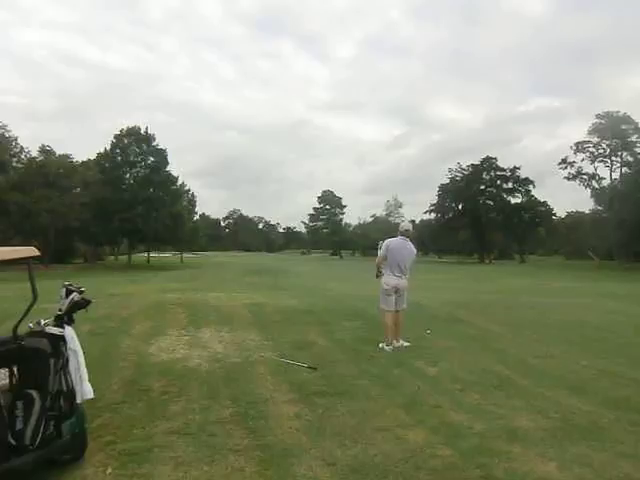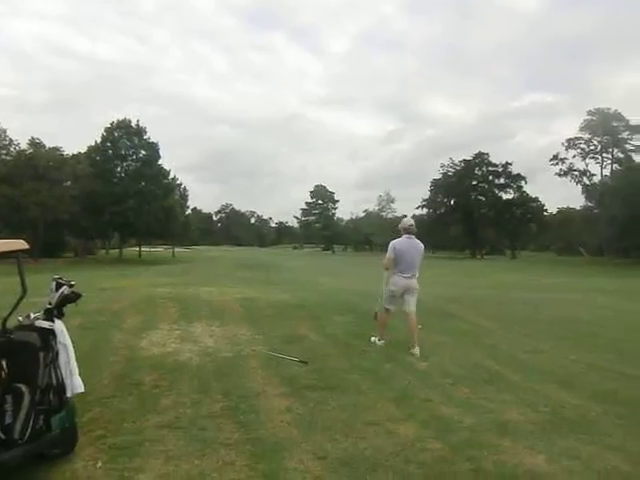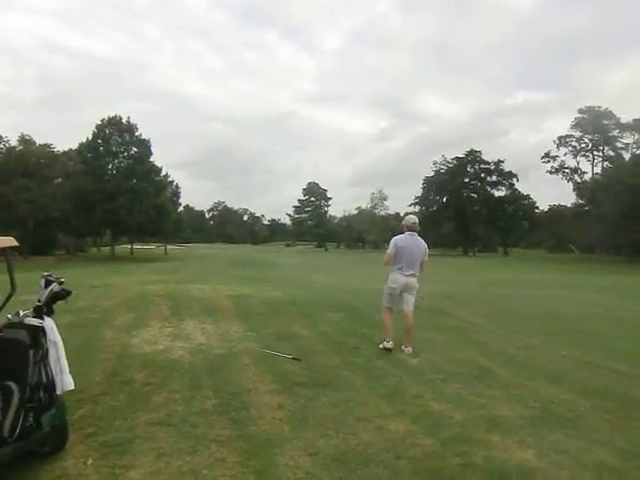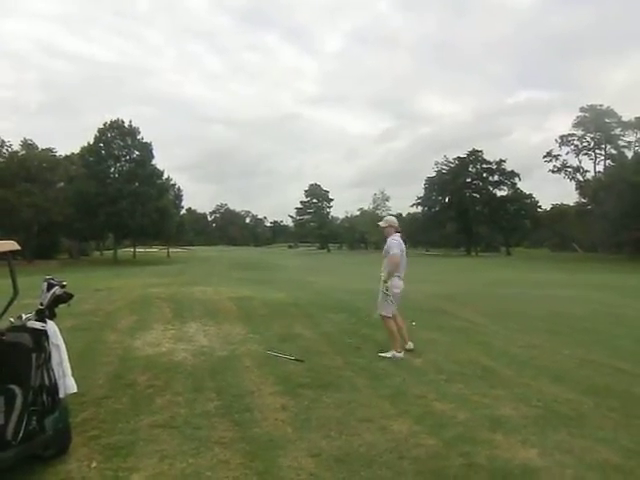
dt=0.7s
person 1, frame 1
left shoulder: (389, 242)
right shoulder: (413, 249)
left elbow: (378, 262)
left wrist: (378, 271)
left hip: (388, 280)
right hip: (402, 281)
left knee: (388, 312)
right knee: (399, 311)
left ankle: (388, 343)
right ankle: (397, 340)
person 1, frame 2
left shoulder: (395, 243)
right shoulder: (420, 245)
left elbow: (386, 266)
left wrist: (387, 261)
left hip: (396, 280)
right hip: (412, 282)
left knee: (386, 310)
right knee: (411, 313)
left ankle: (380, 338)
right ankle: (415, 347)
person 1, frame 3
left shoulder: (397, 240)
right shoulder: (423, 244)
left elbow: (386, 262)
right elbow: (421, 268)
left wrist: (388, 255)
left hip: (396, 278)
right hip: (412, 280)
left knee: (386, 308)
right knee: (408, 312)
left ankle: (388, 340)
right ankle: (408, 346)
person 1, frame 4
left shoulder: (393, 241)
right shoulder: (396, 242)
left elbow: (395, 262)
left wrist: (385, 281)
left hip: (391, 283)
right hip: (391, 282)
left knee: (386, 316)
right knee: (393, 314)
left ankle: (397, 350)
right ankle: (407, 342)
